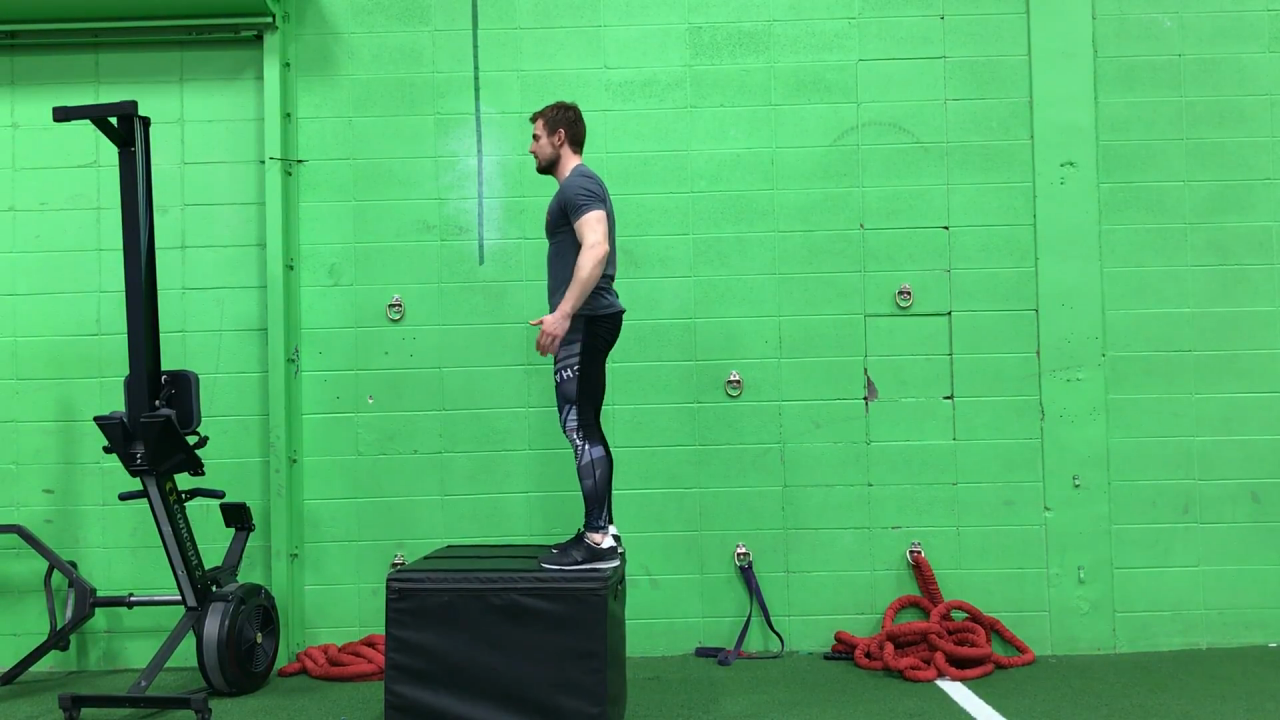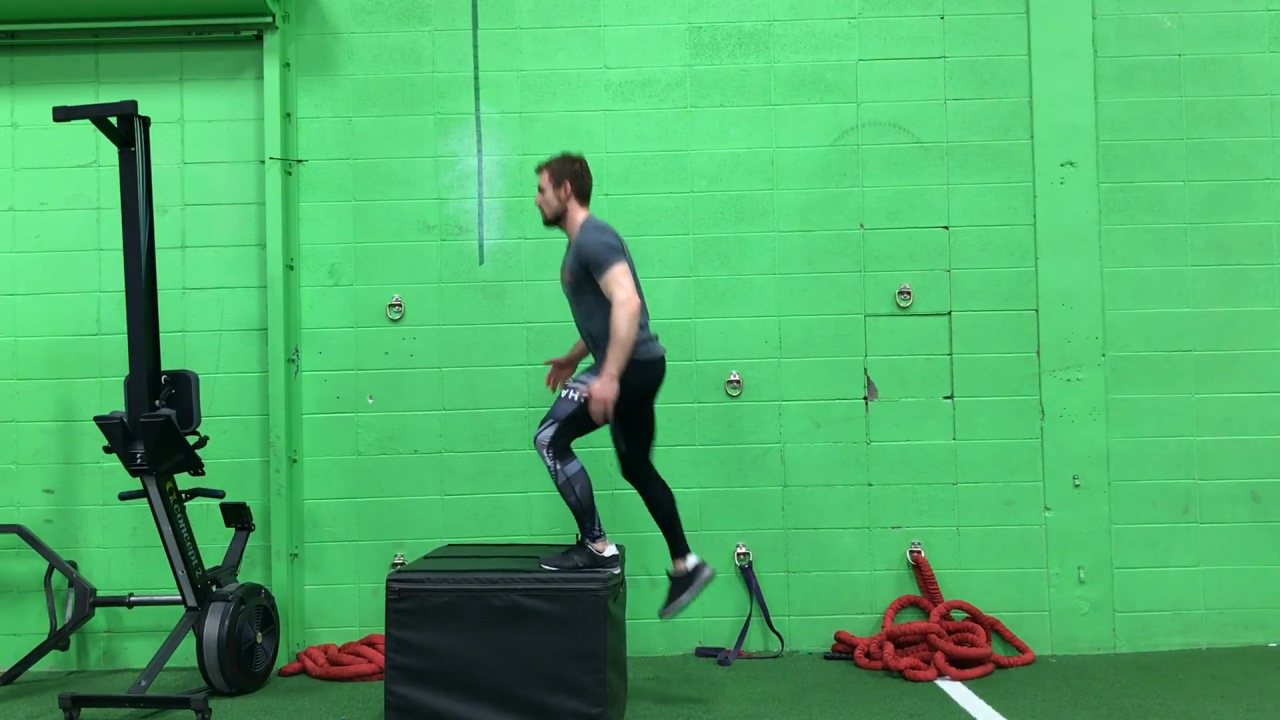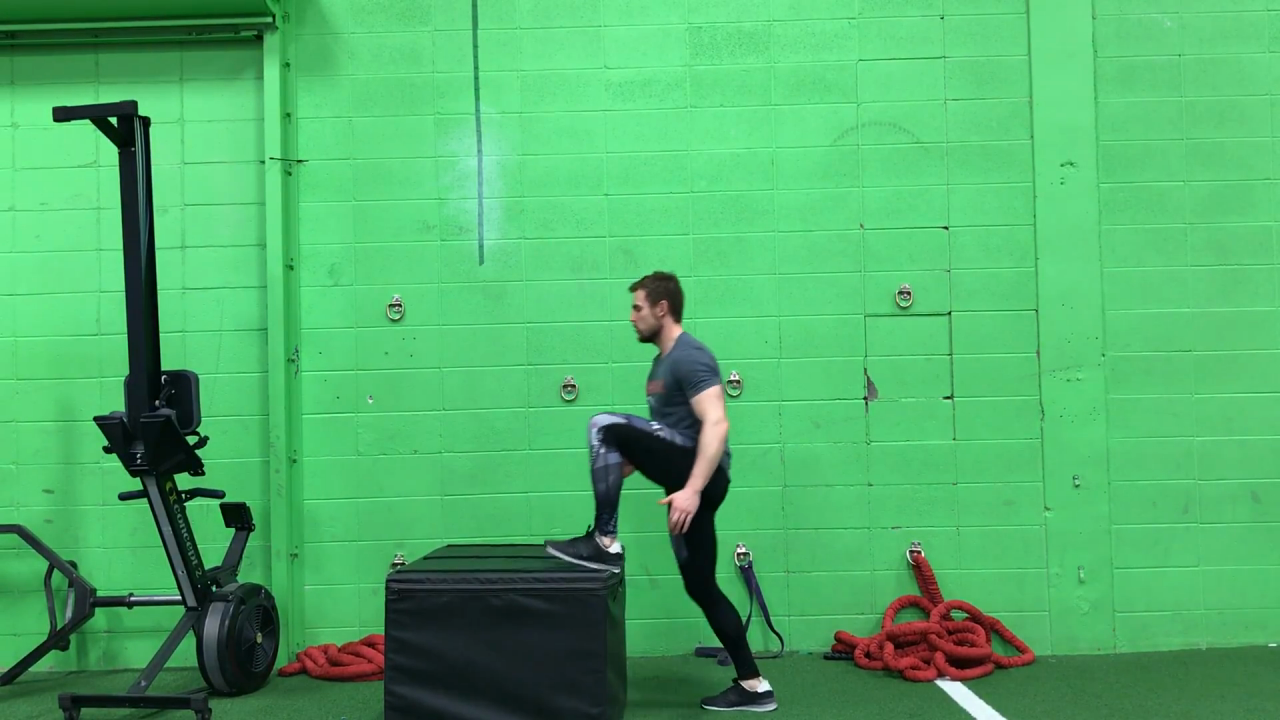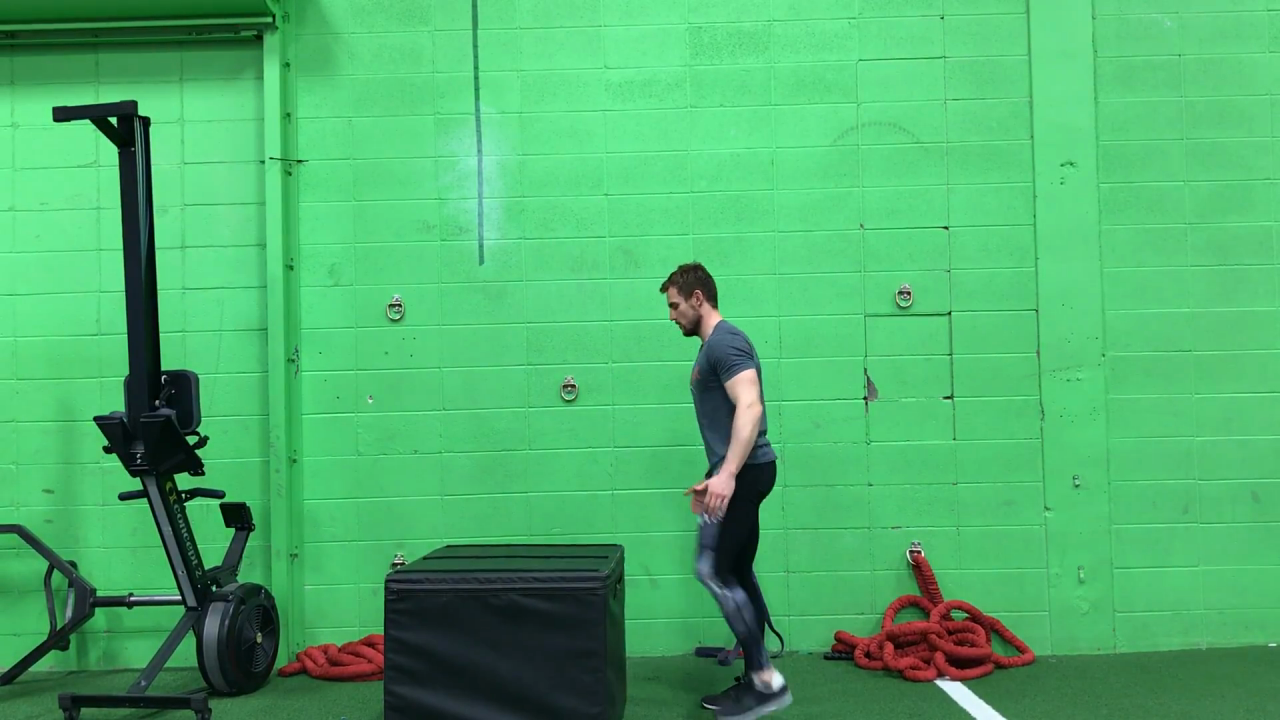
dt=0.5s
person 1, frame 1
left shoulder: (577, 184)
right shoulder: (581, 187)
left elbow: (596, 250)
left wrist: (562, 314)
left hip: (585, 321)
right hip: (588, 319)
left knee: (579, 427)
right knee: (585, 428)
left ankle: (599, 540)
right ankle: (602, 531)
person 1, frame 2
left shoulder: (592, 239)
right shoulder: (580, 244)
left elbow: (628, 302)
left wrist: (608, 376)
right wrist: (572, 359)
left hip: (630, 366)
right hip: (638, 366)
left knee: (551, 438)
right knee: (636, 468)
left ankle: (598, 548)
right ankle: (686, 564)
person 1, frame 3
left shoulder: (689, 356)
right shoulder: (665, 359)
left elbow: (717, 424)
left wrist: (692, 489)
right wrist: (634, 458)
left hip: (700, 473)
right hip: (692, 474)
left knee: (604, 425)
right knee: (701, 584)
left ankle: (604, 543)
right ankle: (754, 684)
person 1, frame 4
left shoulder: (725, 342)
right shoulder: (713, 346)
left elbow: (750, 408)
left wrist: (727, 474)
right wrist: (716, 476)
left hip: (743, 472)
right hip: (734, 472)
left knee: (714, 569)
right knee: (735, 575)
left ankle: (766, 678)
right ankle: (755, 680)
